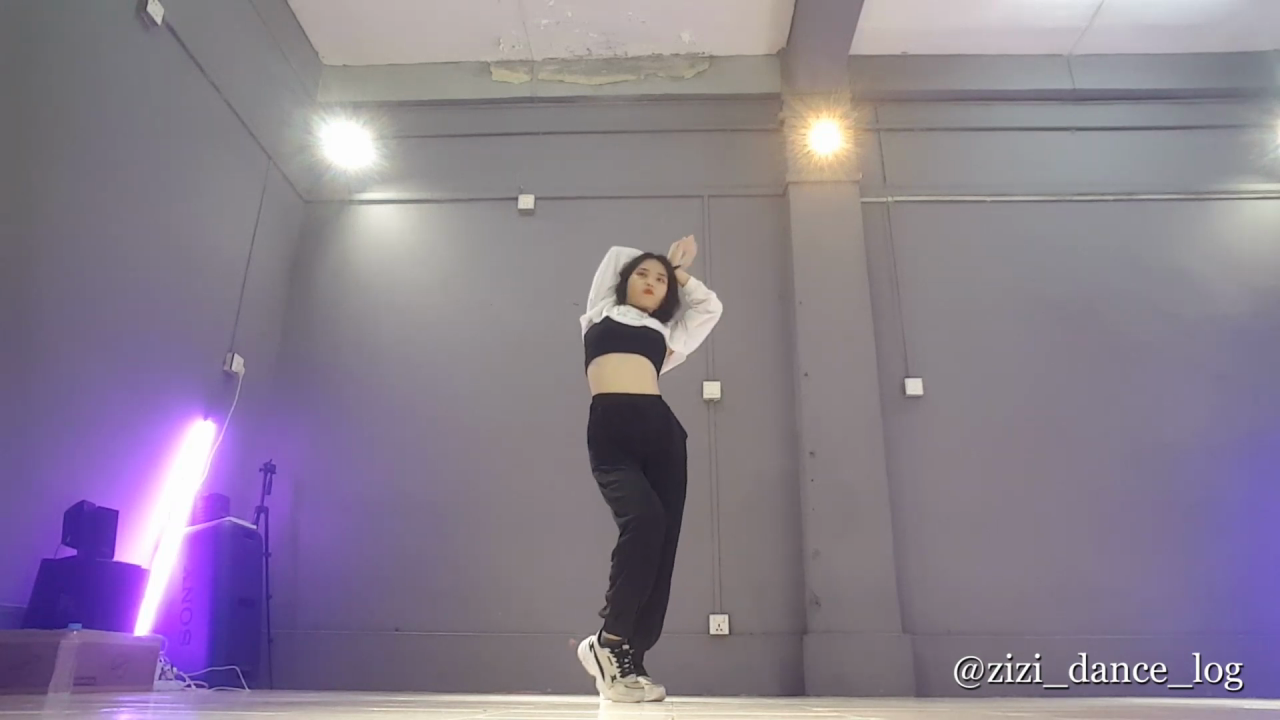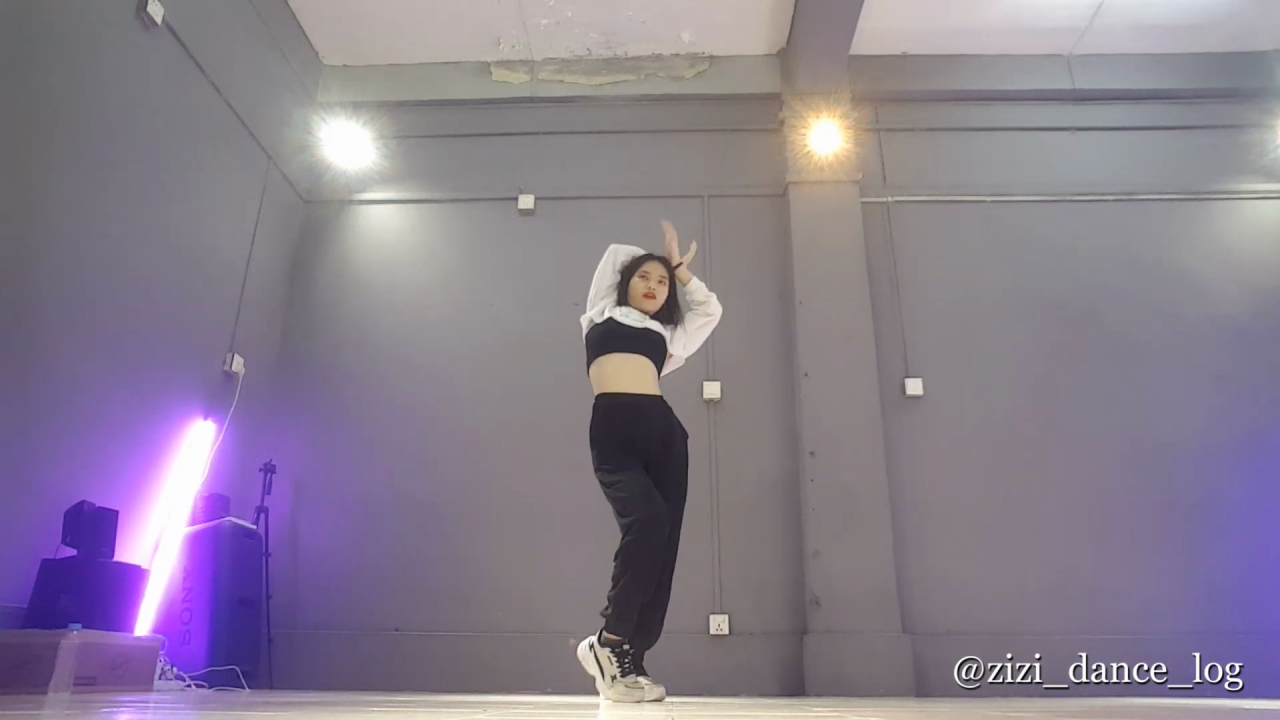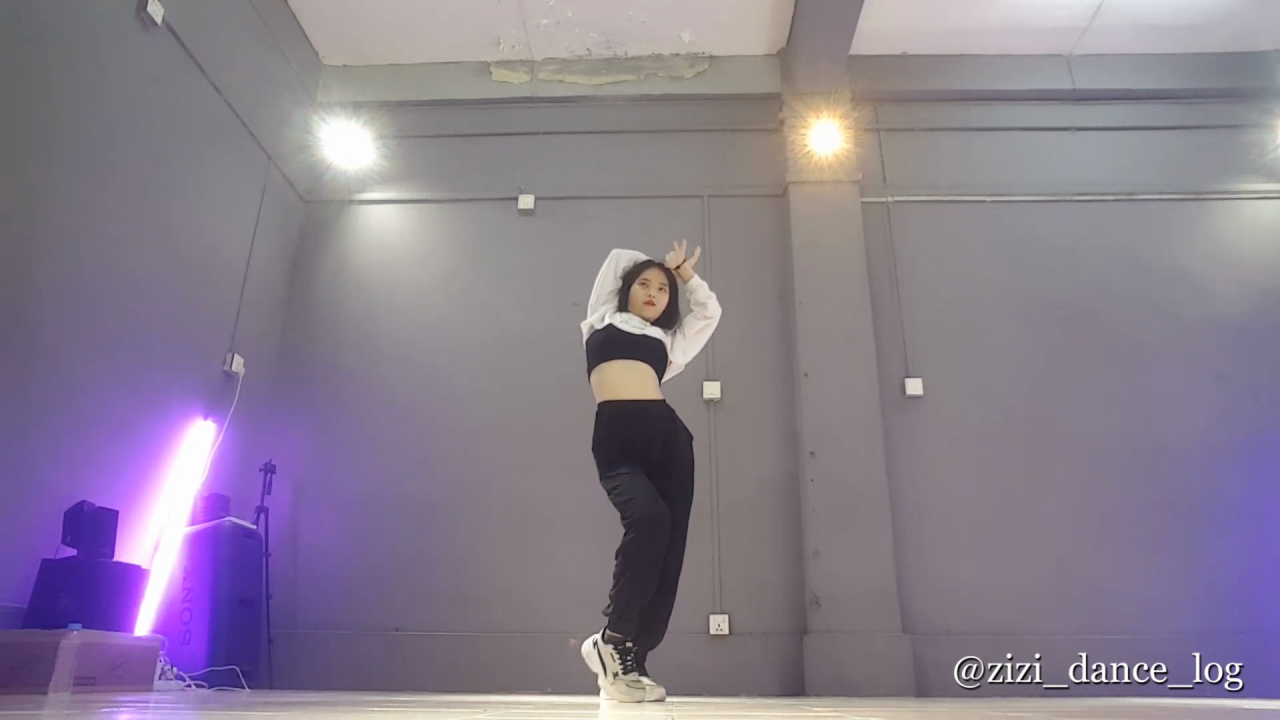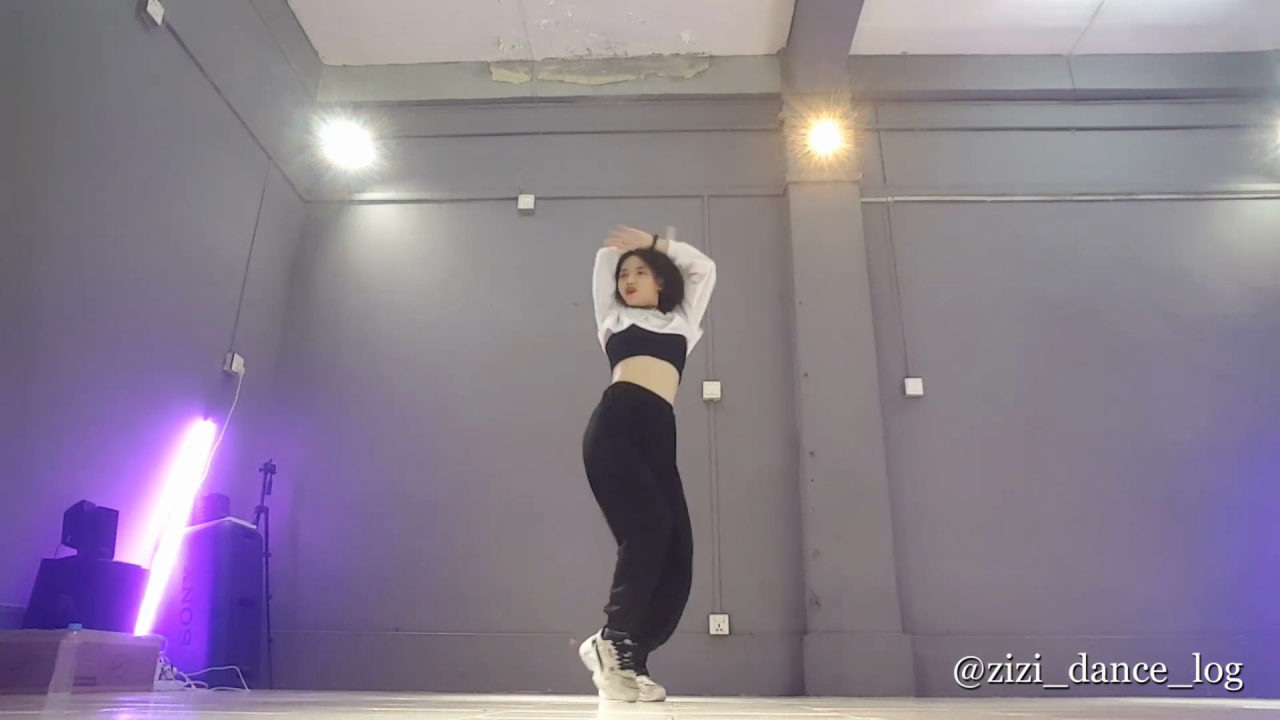
dt=0.2s
person 1, frame 1
left shoulder: (665, 332)
right shoulder: (601, 310)
left elbow: (710, 306)
right elbow: (616, 254)
left wrist: (677, 269)
right wrist: (648, 260)
left hip: (661, 431)
right hip: (610, 435)
left knee: (662, 540)
right knee: (644, 520)
left ankle: (630, 657)
right ankle: (610, 644)
person 1, frame 2
left shoulder: (667, 334)
right shoulder: (601, 311)
left elbow: (710, 309)
right elbow: (614, 253)
left wrist: (678, 267)
right wrist: (651, 258)
left hip: (663, 431)
right hip: (613, 433)
left knee: (663, 539)
right knee: (647, 522)
left ankle: (629, 657)
right ankle: (610, 643)
person 1, frame 3
left shoulder: (668, 339)
right shoulder: (602, 316)
left elbow: (710, 311)
right elbow: (616, 258)
left wrist: (683, 270)
right wrist: (655, 263)
left hip: (667, 437)
right hip: (616, 441)
left knee: (669, 544)
right knee: (649, 521)
left ankle: (631, 659)
right ankle: (613, 641)
person 1, frame 4
left shoulder: (681, 320)
right shoulder: (615, 317)
left elbow: (704, 268)
right elbow: (606, 253)
left wrist: (654, 244)
right wrist: (627, 249)
left hip: (658, 434)
right hip: (615, 426)
left knee: (678, 552)
right knee: (647, 521)
left ankle: (632, 656)
right ankle: (613, 641)
